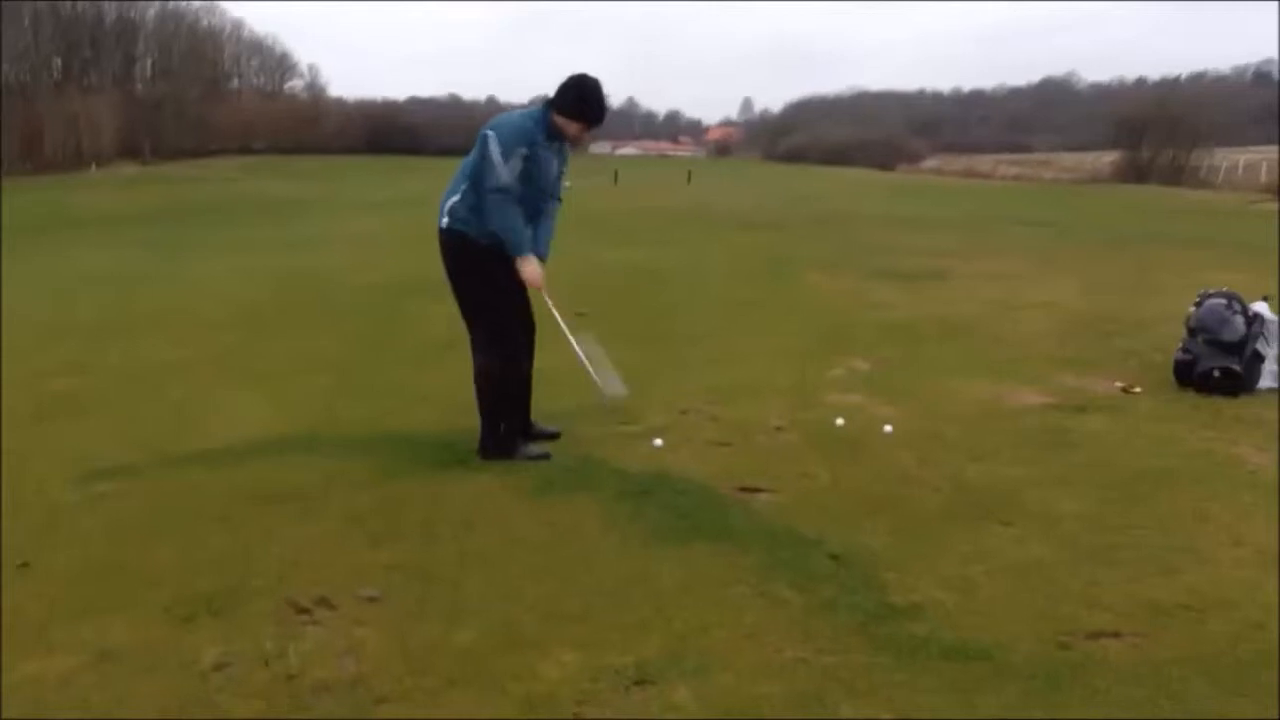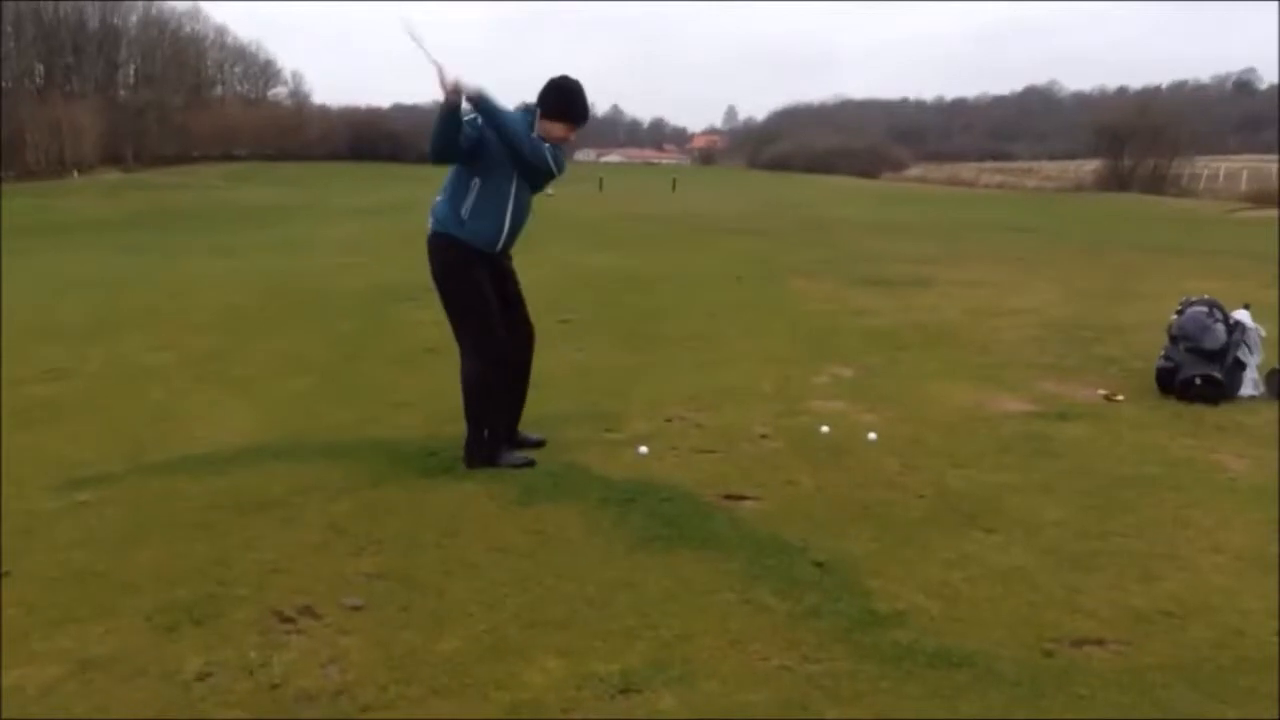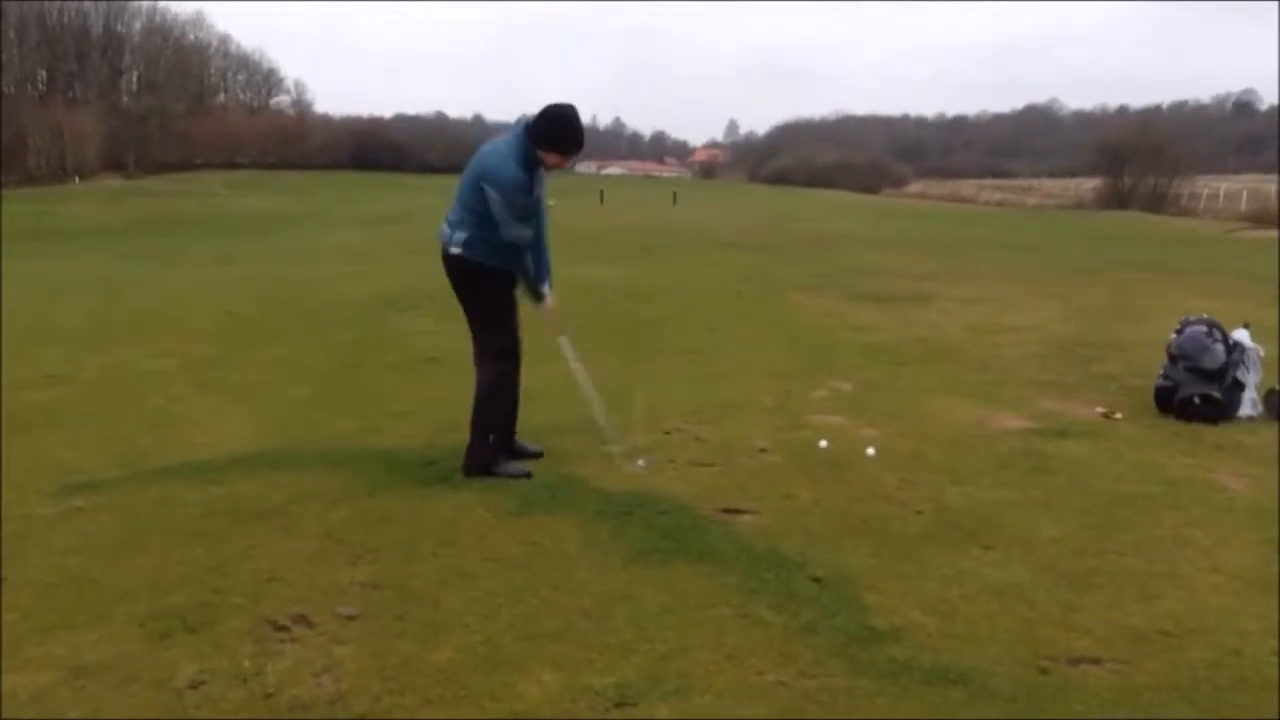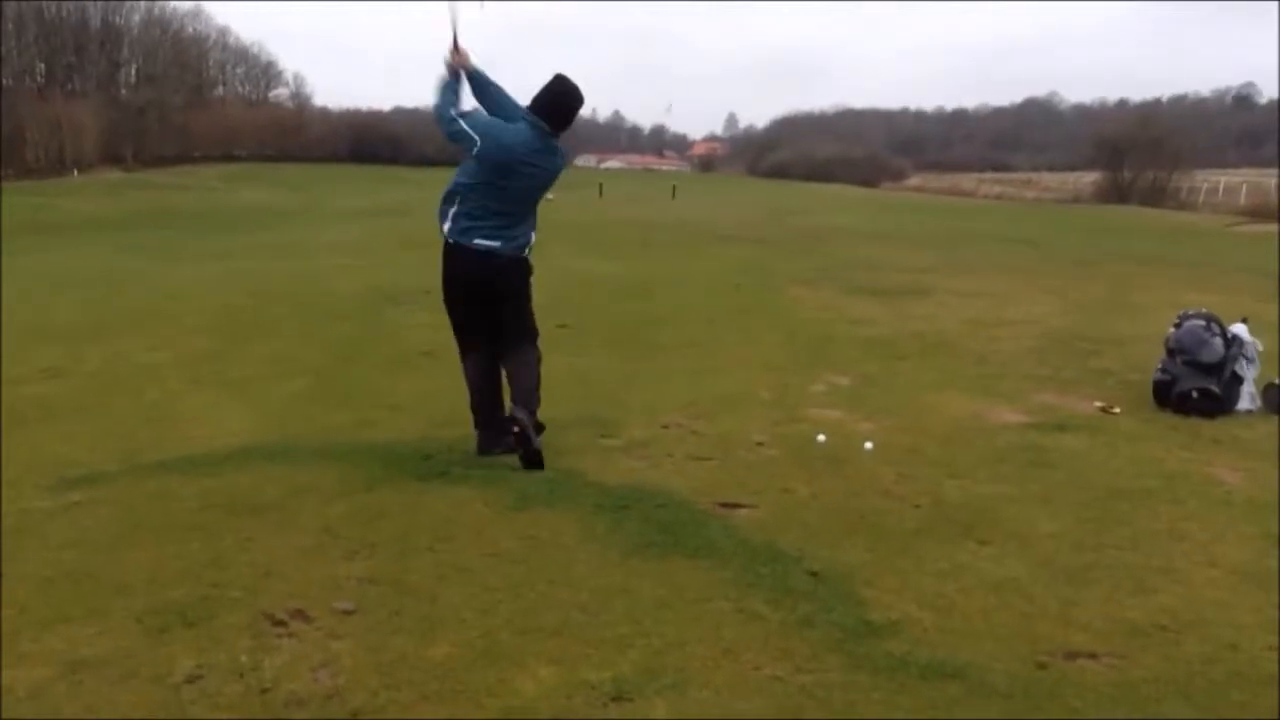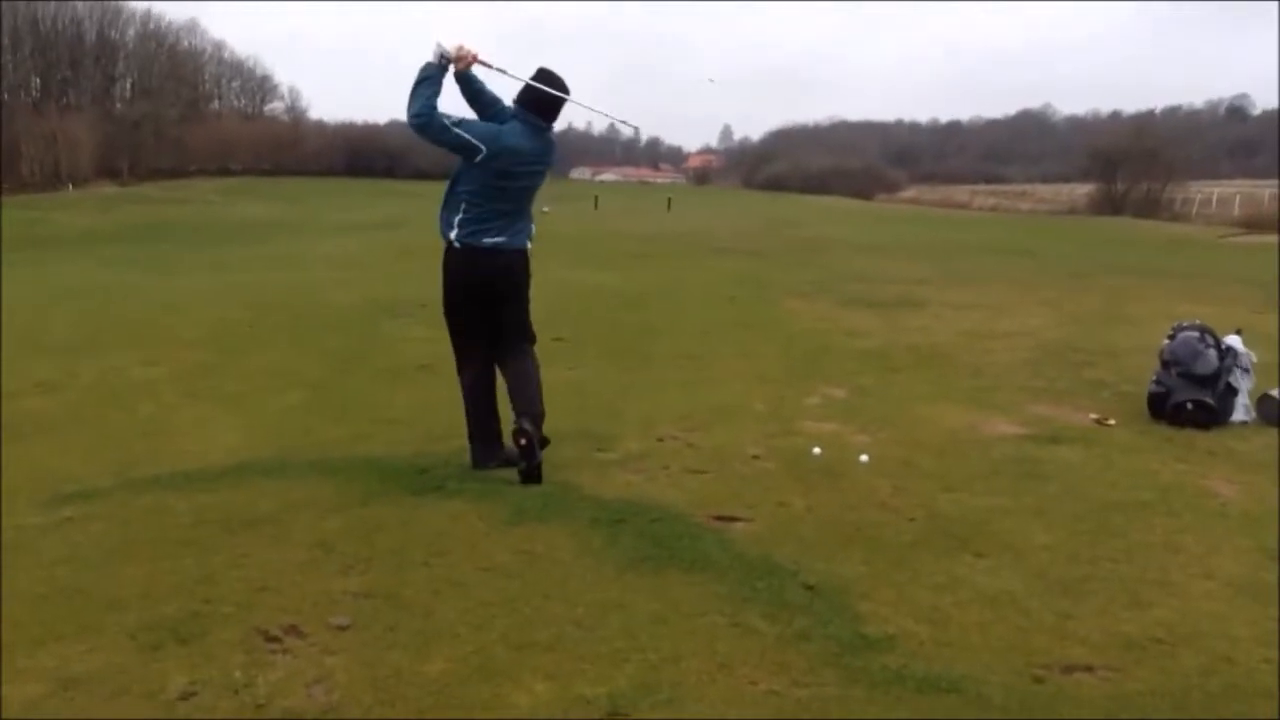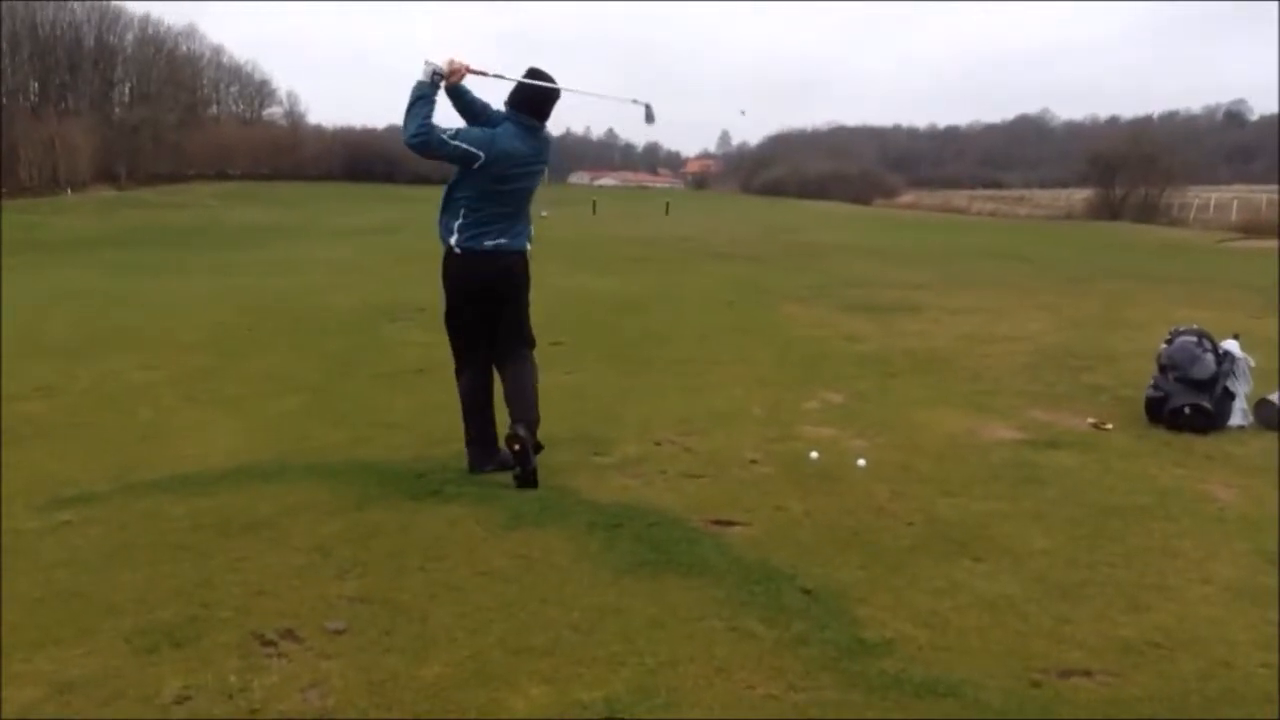
dt=0.3s
person 1, frame 1
left shoulder: (556, 152)
right shoulder: (514, 130)
left elbow: (547, 205)
right elbow: (501, 195)
left wrist: (535, 257)
right wrist: (523, 256)
left hip: (497, 245)
right hip: (467, 238)
left knee: (519, 332)
right knee: (496, 338)
left ankle: (517, 422)
right ankle: (499, 439)
person 1, frame 2
left shoulder: (550, 155)
right shoulder: (487, 121)
left elbow: (520, 144)
right elbow: (442, 151)
left wrist: (479, 99)
right wrist: (451, 105)
left hip: (492, 253)
right hip: (454, 244)
left knee: (518, 339)
right knee: (483, 345)
left ankle: (504, 429)
right ankle: (484, 446)
person 1, frame 3
left shoulder: (520, 149)
right shoulder: (502, 170)
left elbow: (533, 226)
right elbow: (514, 237)
left wrist: (544, 283)
right wrist: (539, 289)
left hip: (467, 257)
right hip: (480, 262)
left knee: (495, 348)
right knee: (501, 352)
left ankle: (496, 441)
right ankle: (483, 455)
person 1, frame 4
left shoulder: (494, 135)
right shoulder: (552, 159)
left elbow: (447, 115)
right elbow: (512, 114)
left wrist: (455, 72)
right wrist: (471, 71)
left hip: (460, 254)
right hip: (509, 260)
left knee: (476, 345)
right knee: (520, 342)
left ankle: (490, 431)
right ankle: (523, 412)
person 1, frame 5
left shoulder: (493, 141)
right shoulder: (544, 145)
left elbow: (421, 118)
right elbow: (499, 113)
left wrist: (439, 64)
right wrist: (465, 74)
left hip: (467, 257)
right hip: (511, 259)
left knee: (473, 356)
right knee: (517, 346)
left ankle: (487, 446)
right ankle: (529, 422)
person 1, frame 6
left shoulder: (491, 145)
right shoulder: (538, 143)
left elbow: (418, 136)
left wrist: (431, 81)
right wrist: (455, 87)
left hip: (467, 261)
right hip: (512, 261)
left knee: (473, 359)
right knee: (517, 350)
left ankle: (484, 451)
right ankle: (524, 429)
